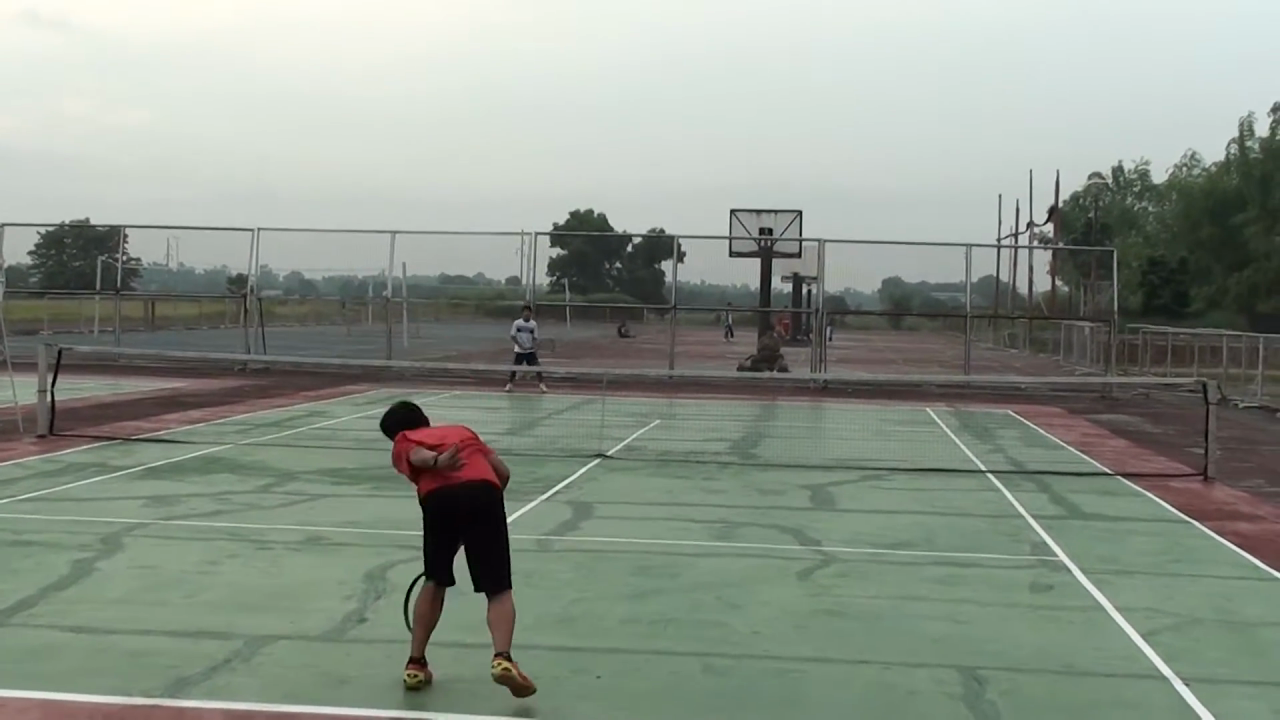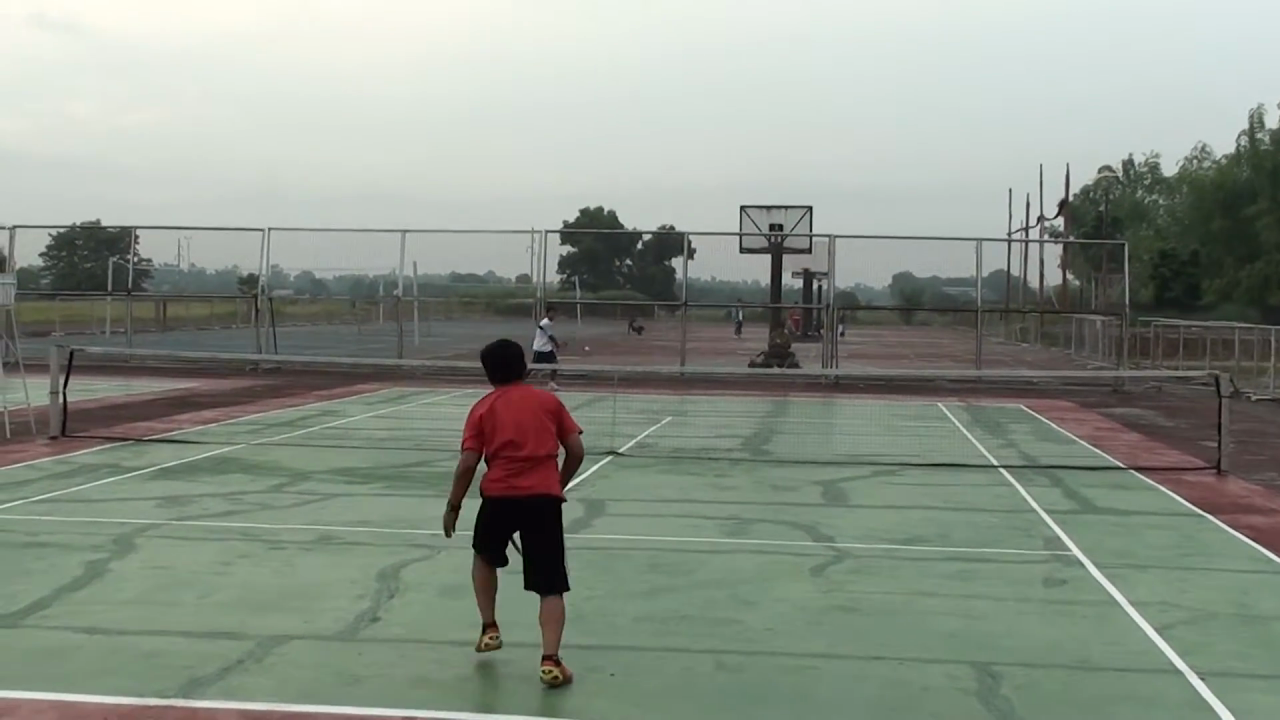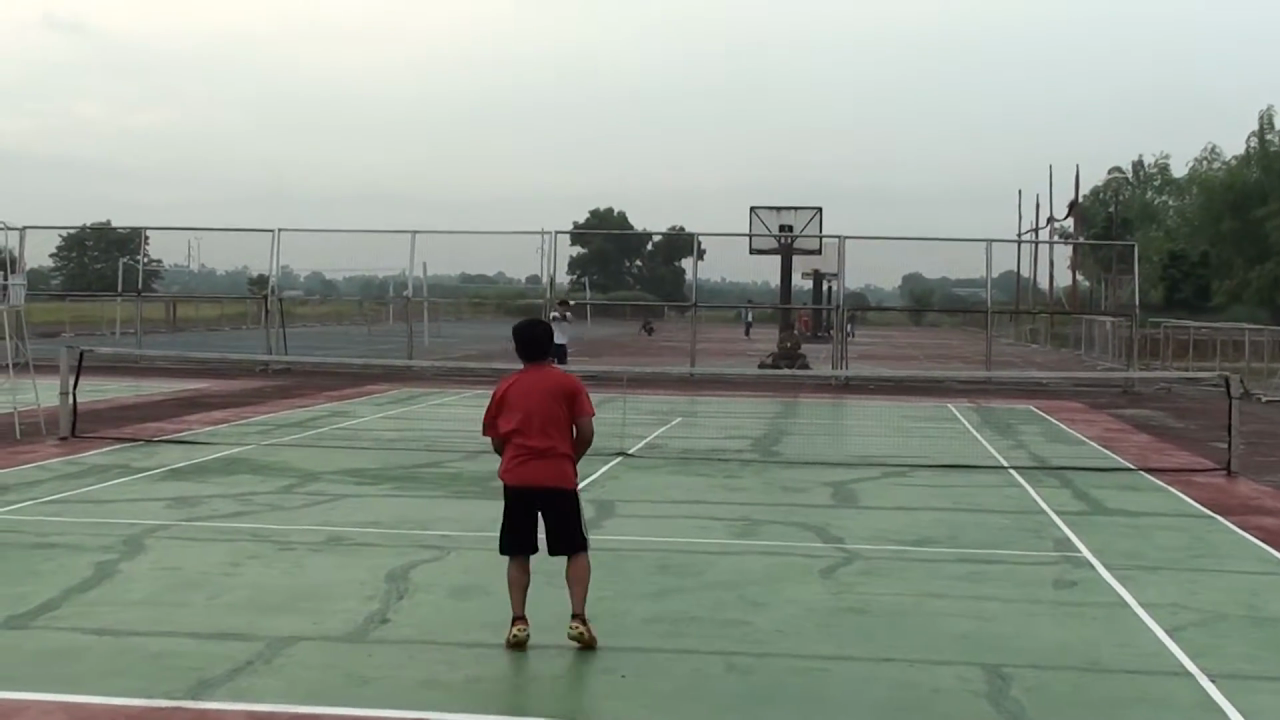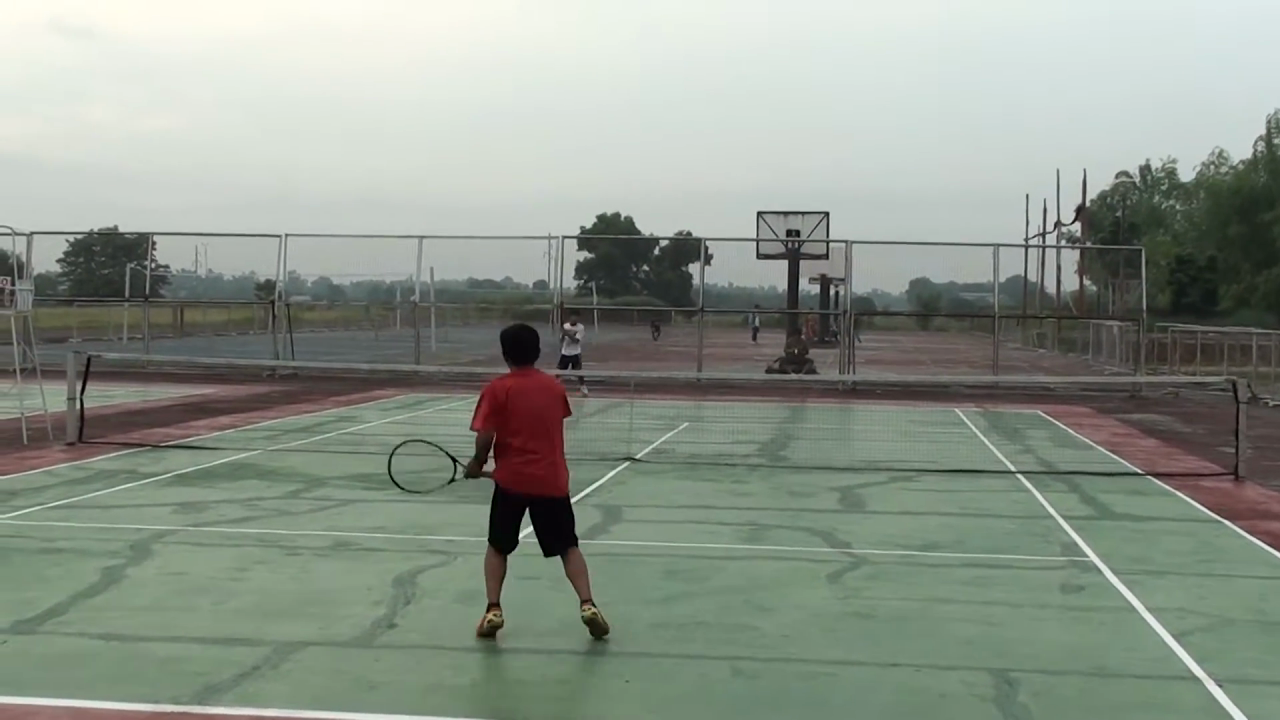
dt=0.4s
person 1, frame 1
left shoulder: (403, 443)
right shoulder: (462, 430)
left elbow: (420, 457)
right elbow: (504, 473)
left wrist: (439, 462)
left hip: (439, 496)
right hip: (483, 491)
left knee: (435, 582)
right knee: (499, 591)
left ankle: (416, 664)
right ankle: (502, 659)
person 1, frame 2
left shoulder: (482, 409)
right shoulder: (549, 401)
left elbow: (467, 464)
right elbow: (577, 451)
left wrist: (452, 507)
right wrist: (558, 484)
left hip: (499, 495)
right hip: (544, 496)
left knee: (484, 557)
right knee: (551, 588)
left ankle: (490, 628)
right ankle: (551, 660)
person 1, frame 3
left shoulder: (504, 388)
right shoulder: (569, 384)
left elbow: (497, 443)
right elbow: (586, 433)
left hip: (516, 480)
right hip: (558, 479)
left knee: (518, 555)
right knee: (577, 551)
left ankle: (518, 622)
right ankle: (578, 619)
person 1, frame 4
left shoulder: (496, 388)
right shoulder: (554, 386)
left elbow: (484, 437)
left wrist: (476, 463)
left hip: (511, 480)
right hip: (552, 481)
left knee: (497, 547)
right knee: (569, 548)
left ankle: (493, 610)
right ankle: (588, 605)
